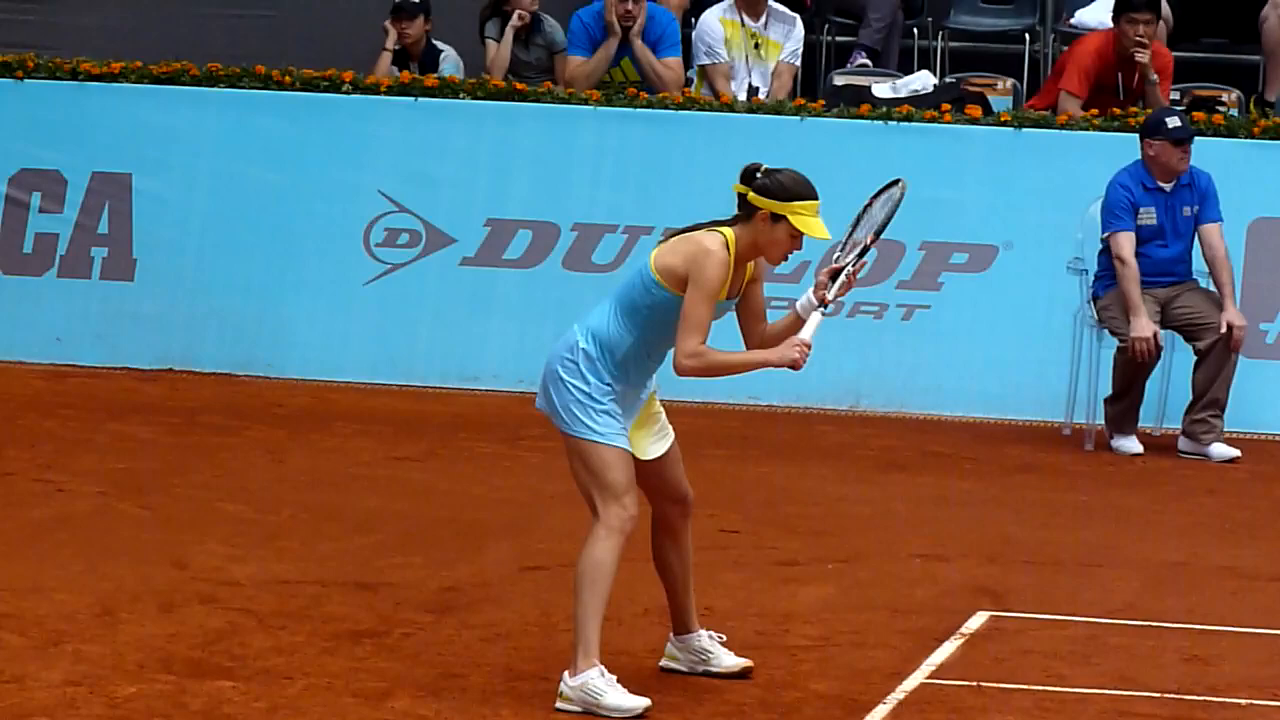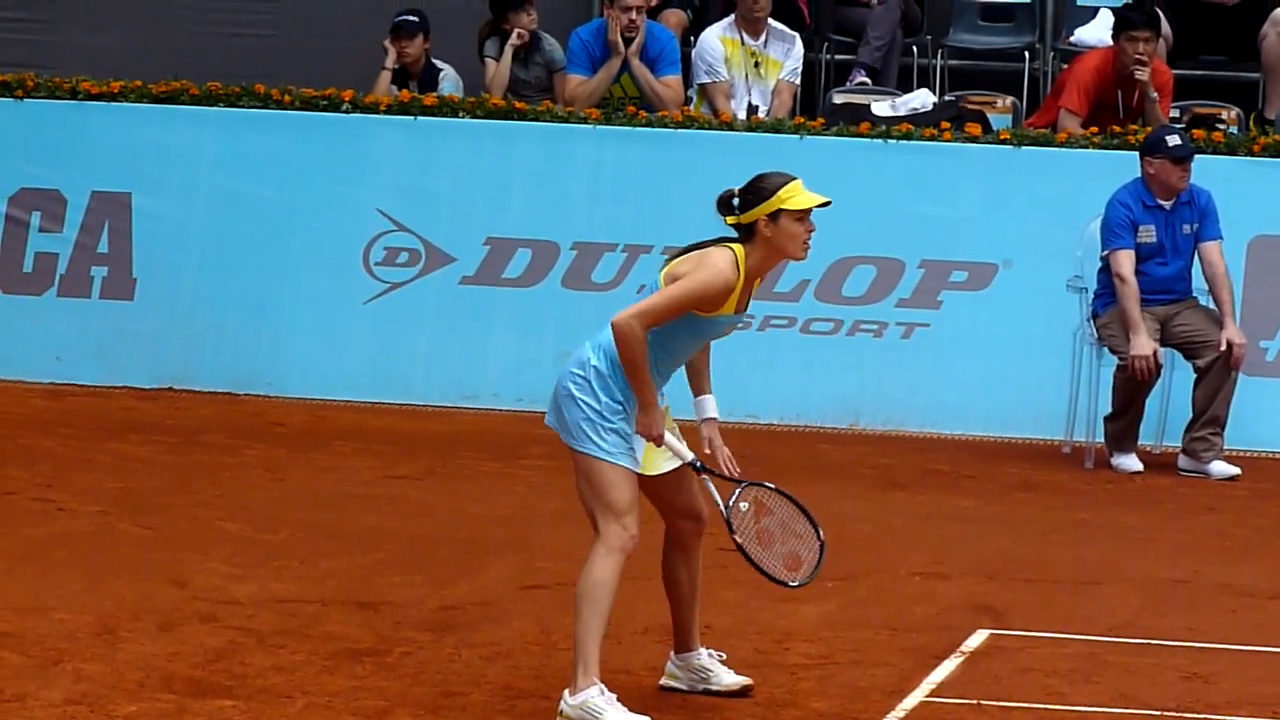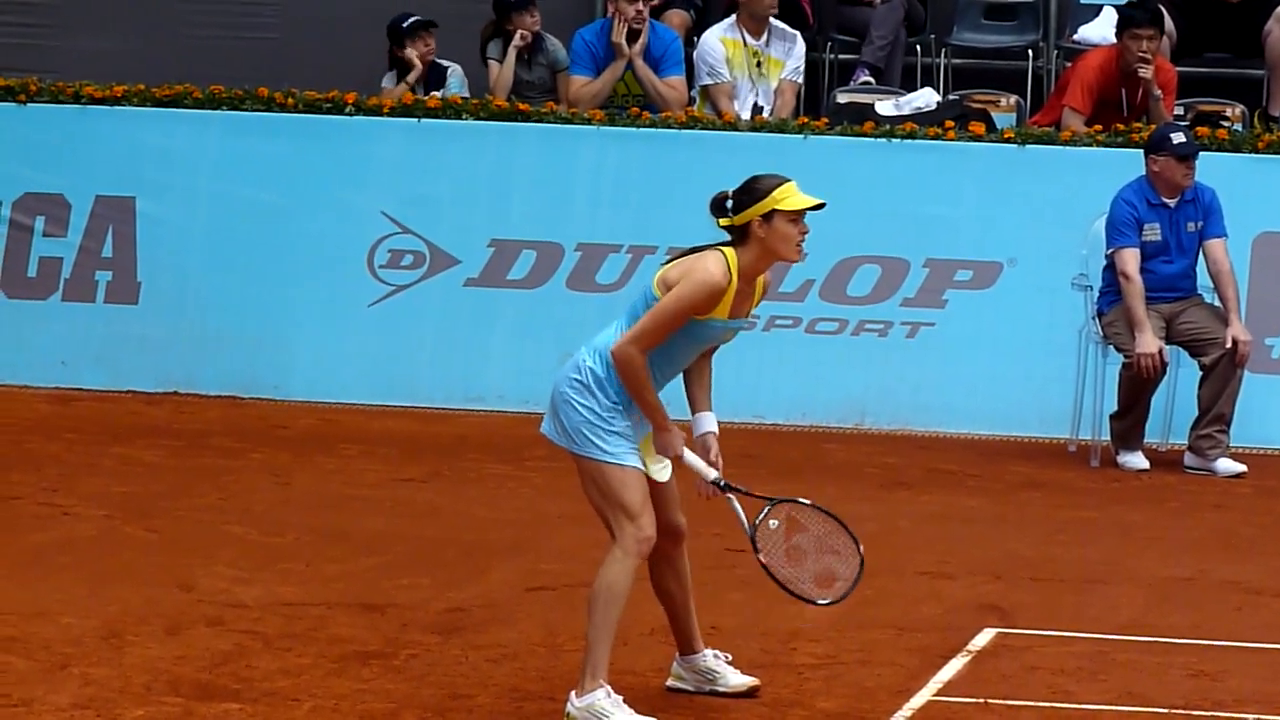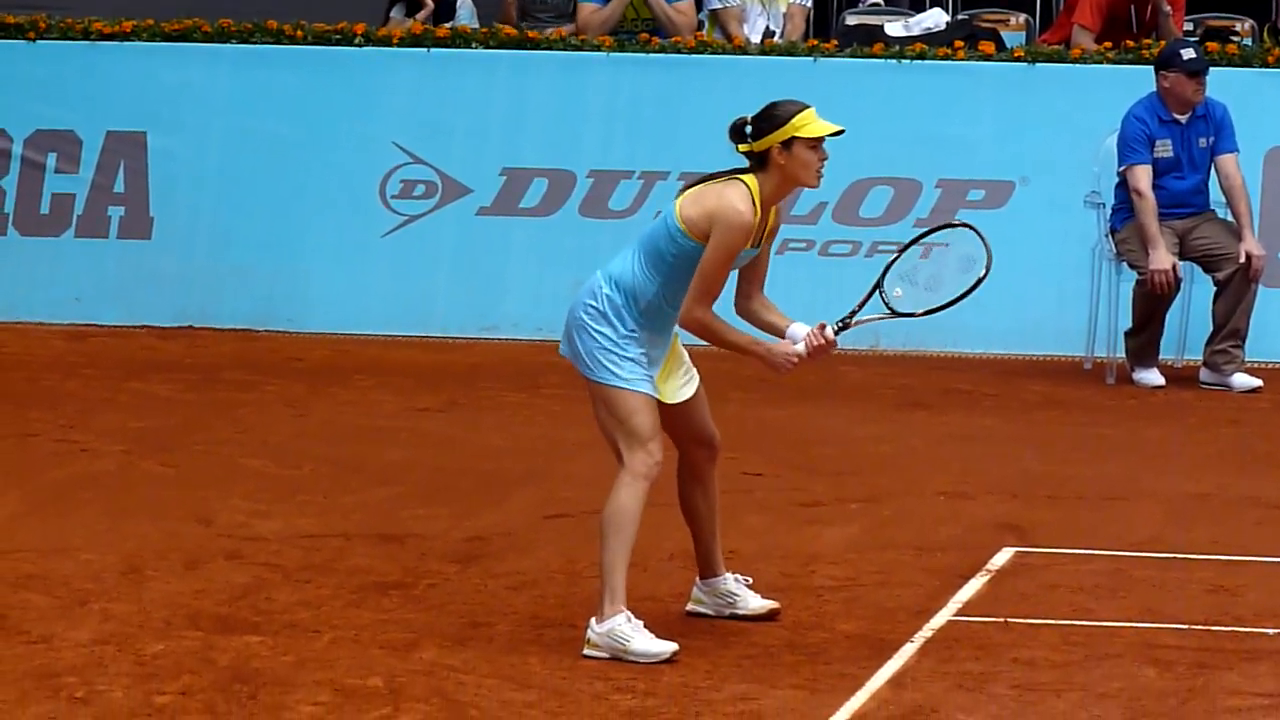
dt=0.7s
person 1, frame 1
left shoulder: (747, 264)
right shoulder: (711, 253)
left elbow: (758, 340)
right elbow: (689, 358)
left wrist: (812, 302)
right wrist: (772, 357)
left hip: (629, 384)
right hip: (586, 376)
left knee: (675, 505)
right knee: (618, 515)
left ankle: (687, 641)
person 1, frame 2
left shoulder: (749, 272)
right shoulder: (721, 270)
right elbow: (626, 323)
left wrist: (707, 414)
right wrist: (651, 406)
left hip: (635, 399)
right hip: (598, 392)
left knee: (689, 520)
right knee: (619, 535)
left ankle: (687, 659)
person 1, frame 3
left shoulder: (755, 284)
right shoulder: (712, 275)
right elbow: (626, 350)
left wrist: (705, 427)
right wrist: (664, 429)
left hip: (631, 404)
right hip: (595, 396)
left knee: (670, 532)
right knee: (636, 537)
left ankle: (692, 662)
person 1, frame 4
left shoulder: (767, 210)
right shoulder: (737, 210)
left elbow: (749, 300)
right elbow: (694, 314)
left wrist: (798, 333)
right wrist: (765, 352)
left hip: (651, 327)
right hip: (609, 321)
left knee: (702, 448)
right knee: (642, 460)
left ankle: (713, 585)
right ankle: (610, 620)
person 2, frame 1
left shoulder: (1200, 183)
right shoulder: (1124, 186)
left elbow: (1215, 248)
right elbow: (1124, 257)
left wrist: (1230, 306)
right wrist: (1138, 317)
left hip: (1179, 287)
right hip: (1122, 288)
left knee: (1226, 331)
right knee: (1142, 342)
left ankle: (1200, 433)
right ankle: (1121, 429)
person 2, frame 2
left shoulder: (1200, 201)
right shoulder: (1123, 204)
left elbow: (1215, 265)
right elbow: (1123, 274)
left wrist: (1229, 323)
right wrist: (1138, 335)
left hip: (1179, 305)
right hip: (1121, 306)
left knee: (1226, 348)
right knee: (1141, 360)
left ankle: (1200, 451)
right ankle: (1121, 447)
person 2, frame 3
left shoulder: (1205, 198)
right shoulder: (1128, 202)
left elbow: (1220, 263)
right elbow: (1128, 273)
left wrist: (1235, 320)
right wrist: (1144, 333)
left hip: (1184, 302)
right hip: (1127, 303)
left knee: (1231, 346)
right knee: (1148, 358)
left ankle: (1206, 449)
right ankle: (1127, 444)
person 2, frame 4
left shoulder: (1216, 114)
right shoulder: (1139, 119)
left elbow: (1231, 177)
right elbow: (1141, 190)
left wrist: (1248, 236)
right wrist: (1156, 249)
left hip: (1197, 218)
right hip: (1140, 220)
left knee: (1245, 261)
right knee: (1161, 275)
left ankle: (1222, 364)
right ankle: (1142, 361)
